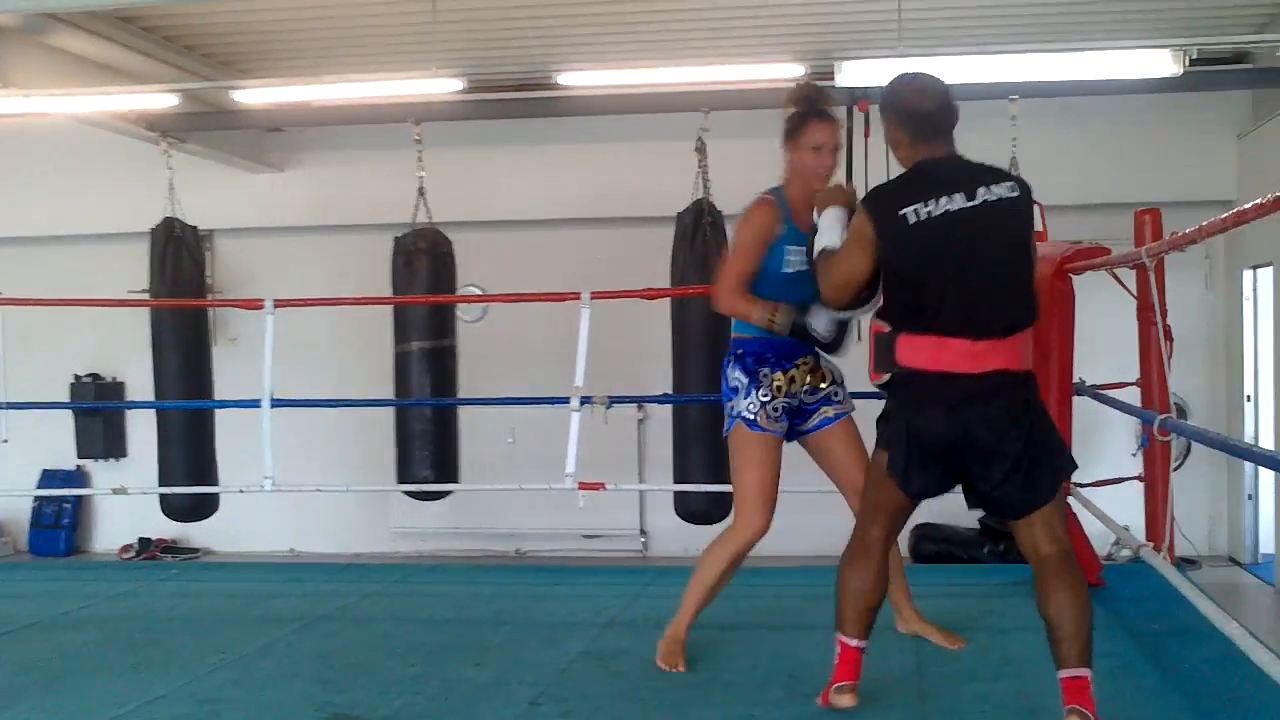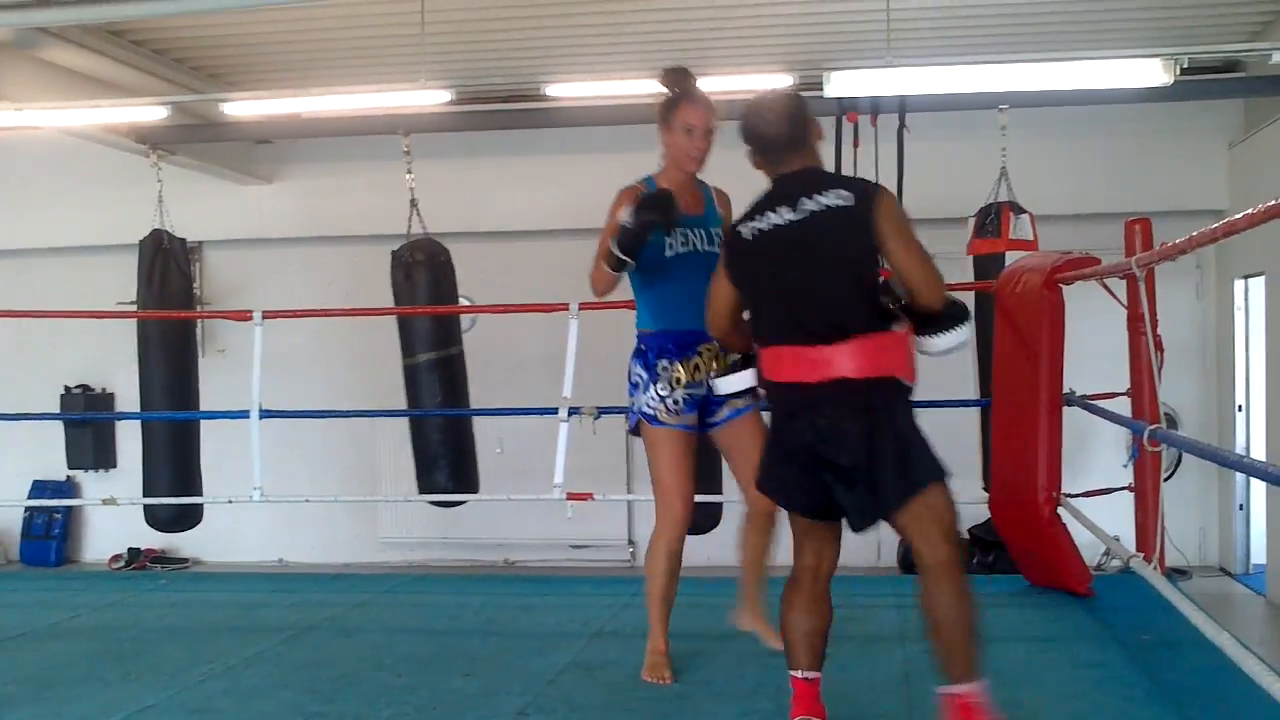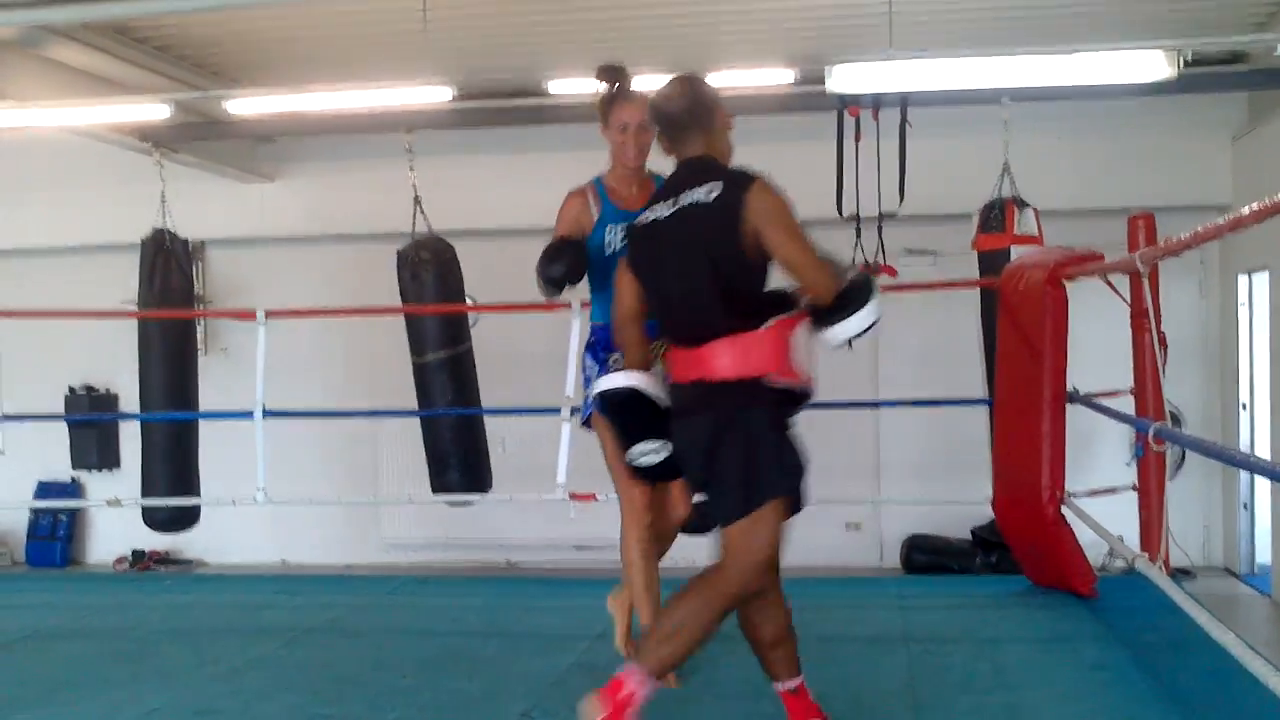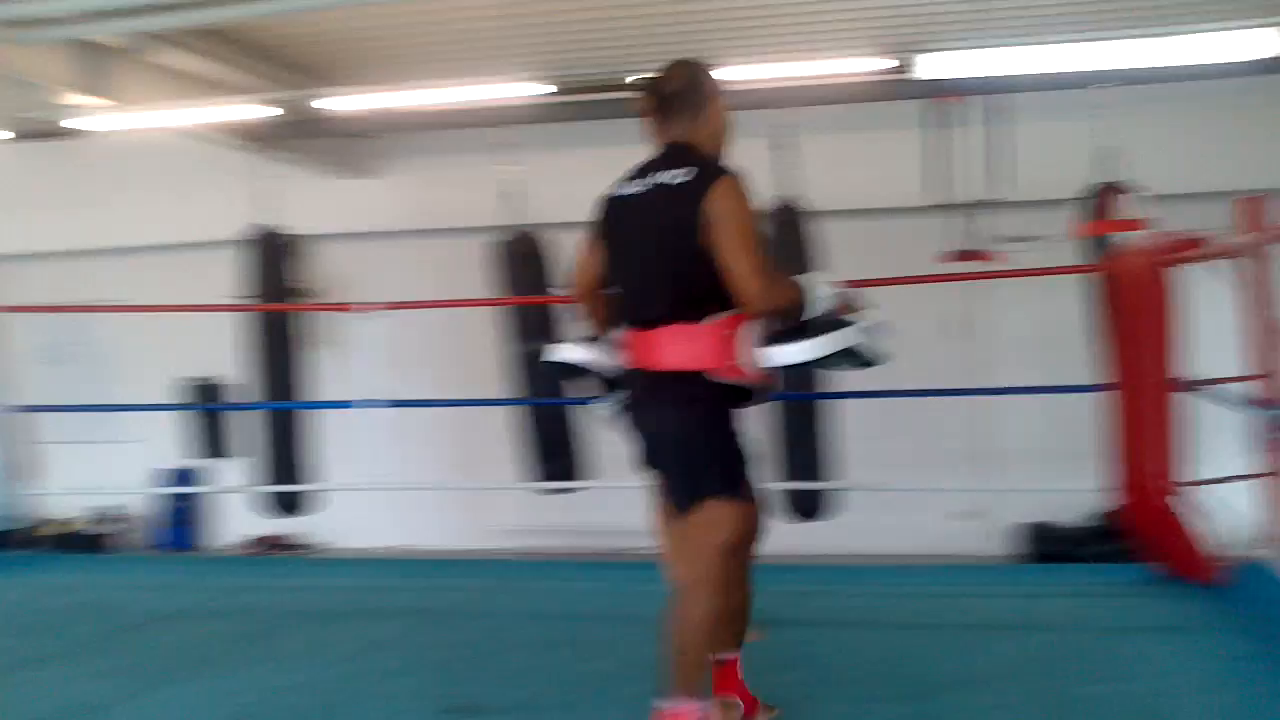
dt=0.3s
person 1, frame 1
left shoulder: (881, 208)
right shoulder: (1011, 192)
left elbow: (835, 290)
left wrist: (834, 238)
left hip: (921, 399)
right hip: (1004, 395)
left knee: (871, 534)
right knee: (1051, 553)
person 1, frame 2
left shoulder: (742, 232)
right shoulder: (866, 201)
left elbow: (722, 327)
right elbow: (933, 298)
right wrist: (904, 307)
left hip: (794, 413)
right hip: (866, 405)
left knee: (812, 566)
right knee: (940, 554)
person 1, frame 3
left shoulder: (644, 222)
right shoulder: (745, 191)
left elbow: (628, 326)
right elbow: (818, 282)
right wrist: (847, 282)
left hip: (694, 403)
right hip: (742, 404)
left knee: (756, 560)
right knee: (747, 568)
person 1, frame 4
left shoulder: (623, 194)
right shoulder: (715, 184)
left elbow: (587, 288)
right elbow: (758, 293)
left hip: (656, 386)
right hip: (693, 391)
left knee: (731, 530)
right knee: (713, 551)
person 2, frame 1
right shoulder: (766, 215)
right elbow: (730, 299)
right wrist: (800, 321)
left hip: (808, 369)
right hip: (756, 374)
left knee: (867, 496)
right knee: (752, 522)
left ankle: (907, 612)
right ankle: (677, 629)
person 2, frame 2
left shoulder: (720, 201)
right shoulder: (637, 199)
right elbow: (600, 285)
right wrist: (627, 241)
left hip: (723, 361)
right hip: (664, 366)
left knee: (765, 496)
right knee: (676, 516)
left ankle: (751, 608)
right ankle: (657, 641)
person 2, frame 3
right shoulder: (584, 201)
right elbow: (553, 286)
right wrist: (554, 273)
right hip: (612, 360)
left knee: (675, 508)
right knee: (639, 508)
left ankle: (626, 596)
person 2, frame 4
left shoulder: (723, 196)
right shoulder: (655, 216)
left elbow: (752, 270)
right elbow: (632, 286)
left hip: (713, 353)
right hip: (665, 359)
left knee: (713, 484)
right knee: (674, 484)
left ankle: (714, 603)
right ankle: (693, 599)
